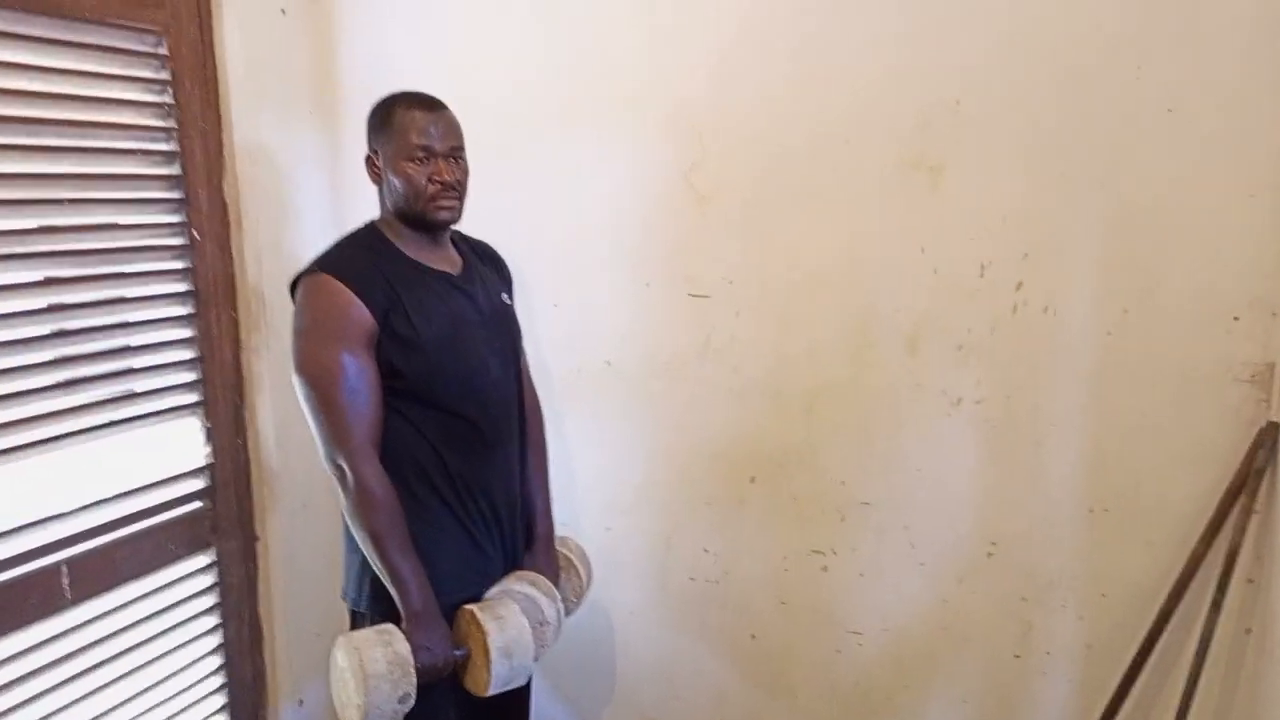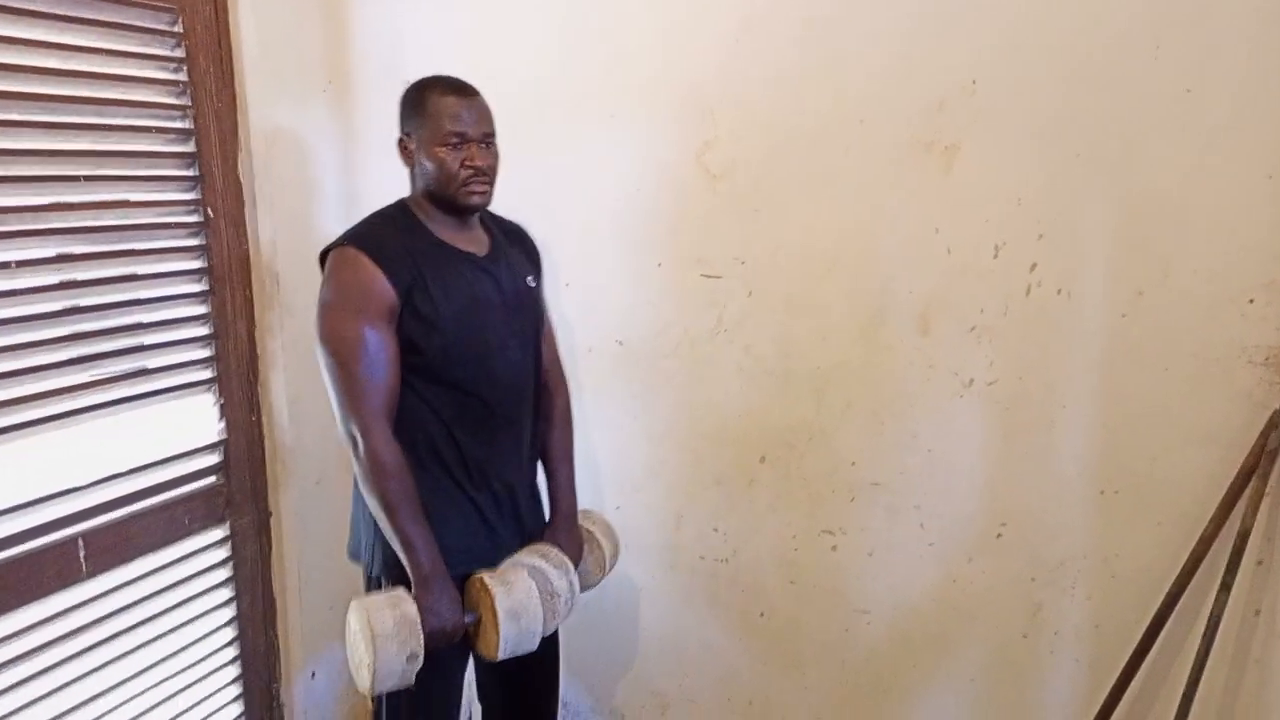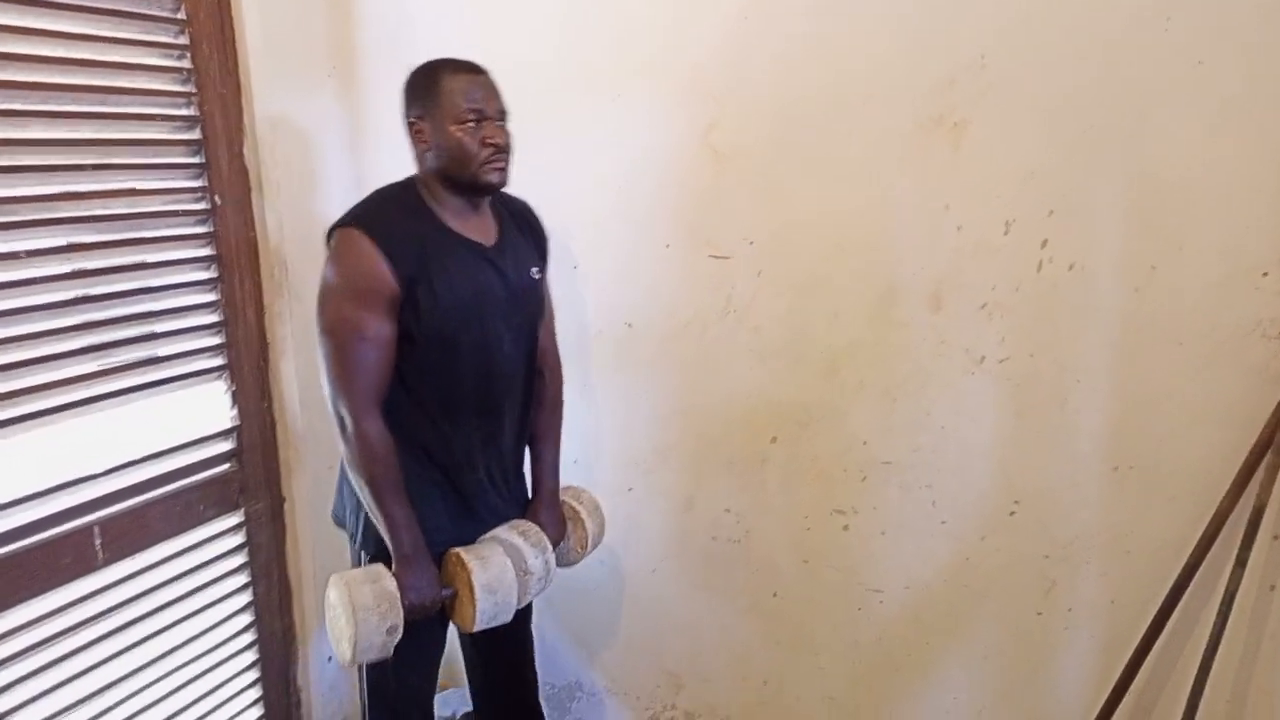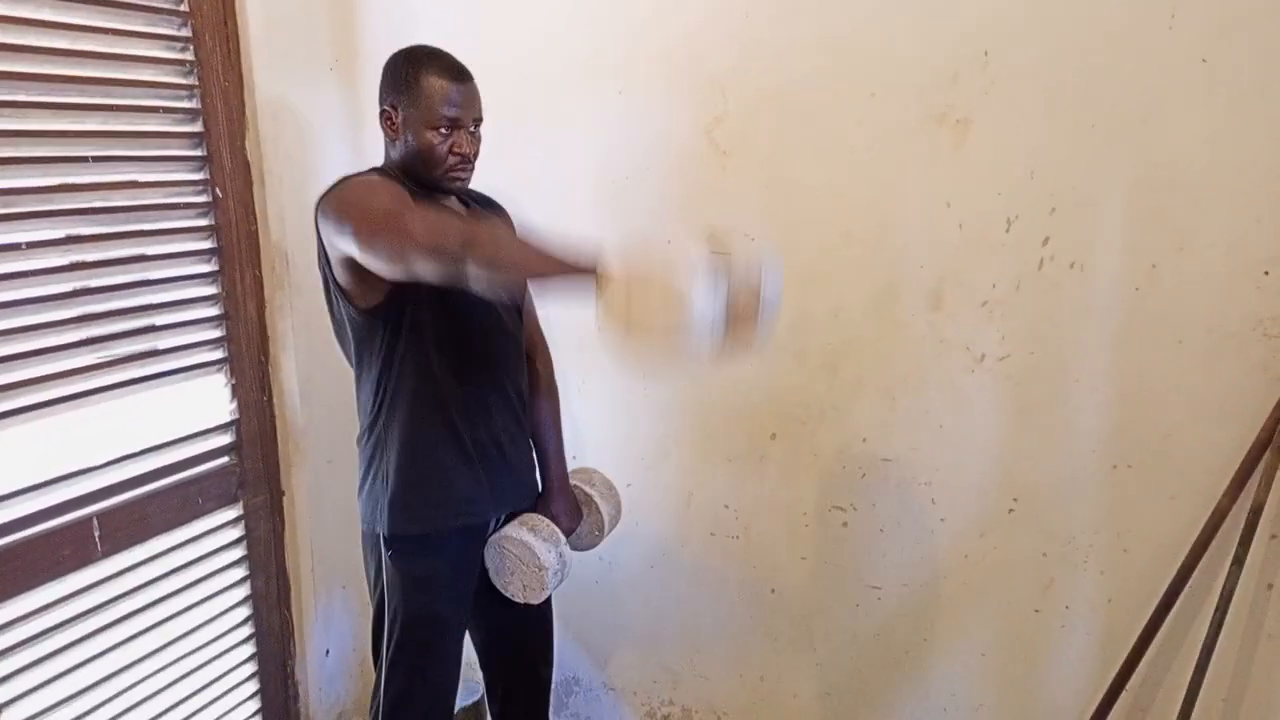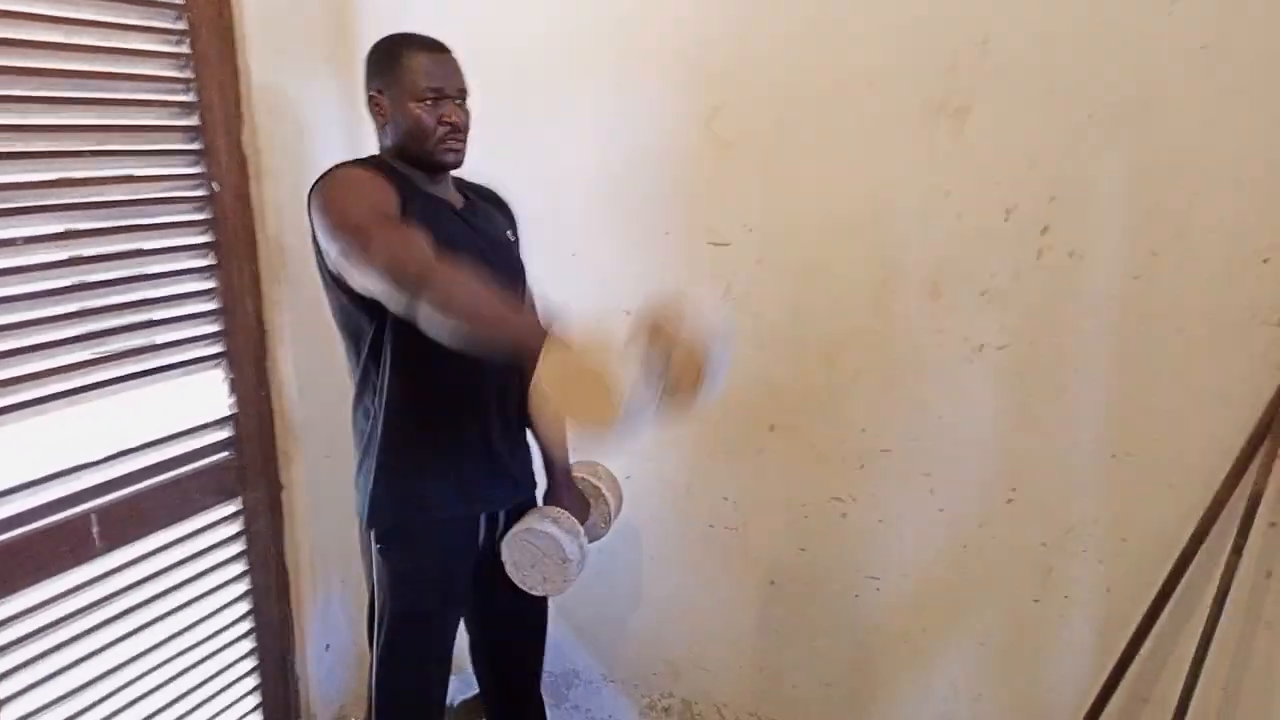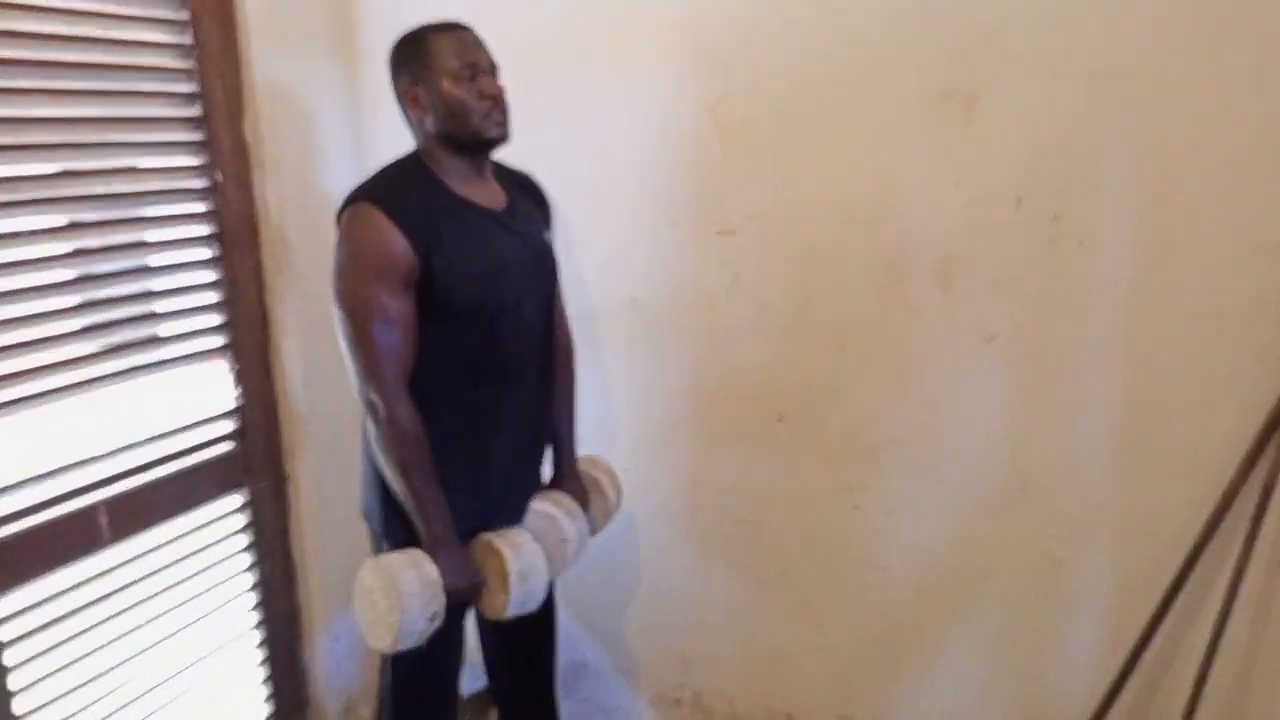
dt=0.7s
person 1, frame 1
left shoulder: (488, 266)
right shoulder: (339, 290)
right elbow: (355, 464)
left wrist: (542, 540)
right wrist: (417, 608)
left hip: (505, 567)
right hip: (411, 583)
person 1, frame 2
left shoulder: (516, 246)
right shoulder: (366, 263)
right elbow: (370, 435)
left wrist: (565, 516)
right wrist: (428, 574)
left hip: (516, 532)
right hip: (422, 546)
person 1, frame 3
left shoulder: (524, 226)
right shoulder: (373, 244)
right elbow: (358, 415)
left wrist: (547, 495)
right wrist: (408, 552)
left hip: (499, 505)
right hip: (408, 512)
person 1, frame 4
left shoulder: (488, 213)
right shoulder: (357, 206)
left elbow: (529, 347)
right elbow: (462, 253)
left wrist: (556, 481)
right wrist: (606, 273)
left hip: (508, 493)
right hip: (418, 506)
person 1, frame 5
left shoulder: (490, 206)
right shoulder: (351, 193)
left elbow: (528, 339)
right elbow: (428, 287)
left wrist: (560, 471)
left hip: (504, 485)
right hip: (415, 494)
person 1, frame 6
left shoulder: (526, 197)
right shoulder: (383, 221)
right elbow: (386, 400)
left wrist: (566, 467)
right wrist: (439, 540)
left hip: (516, 490)
right hip: (425, 504)
left knee: (529, 659)
